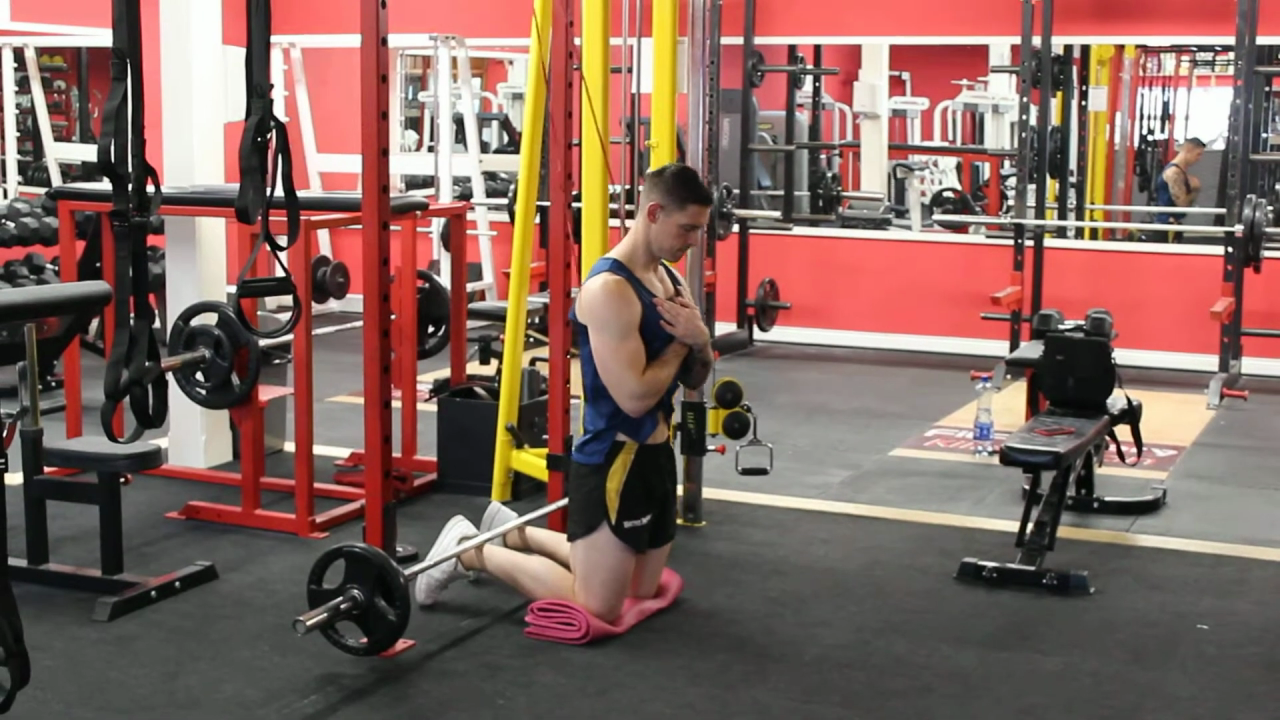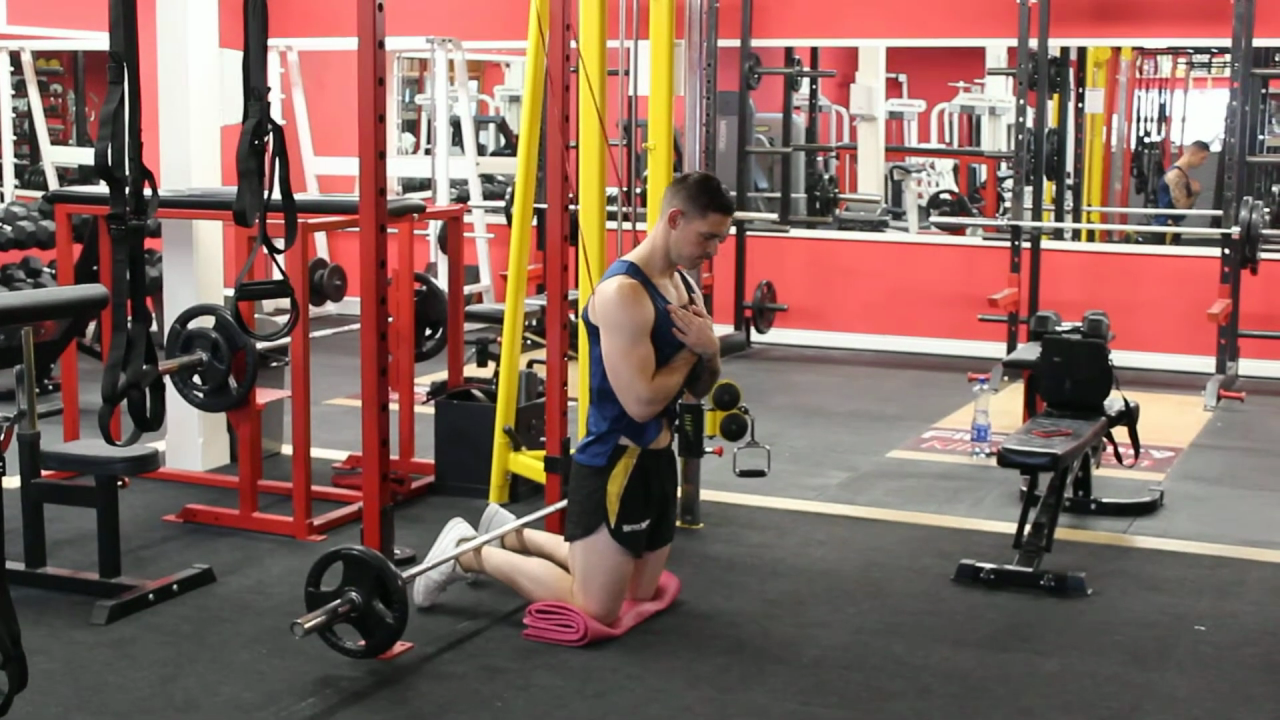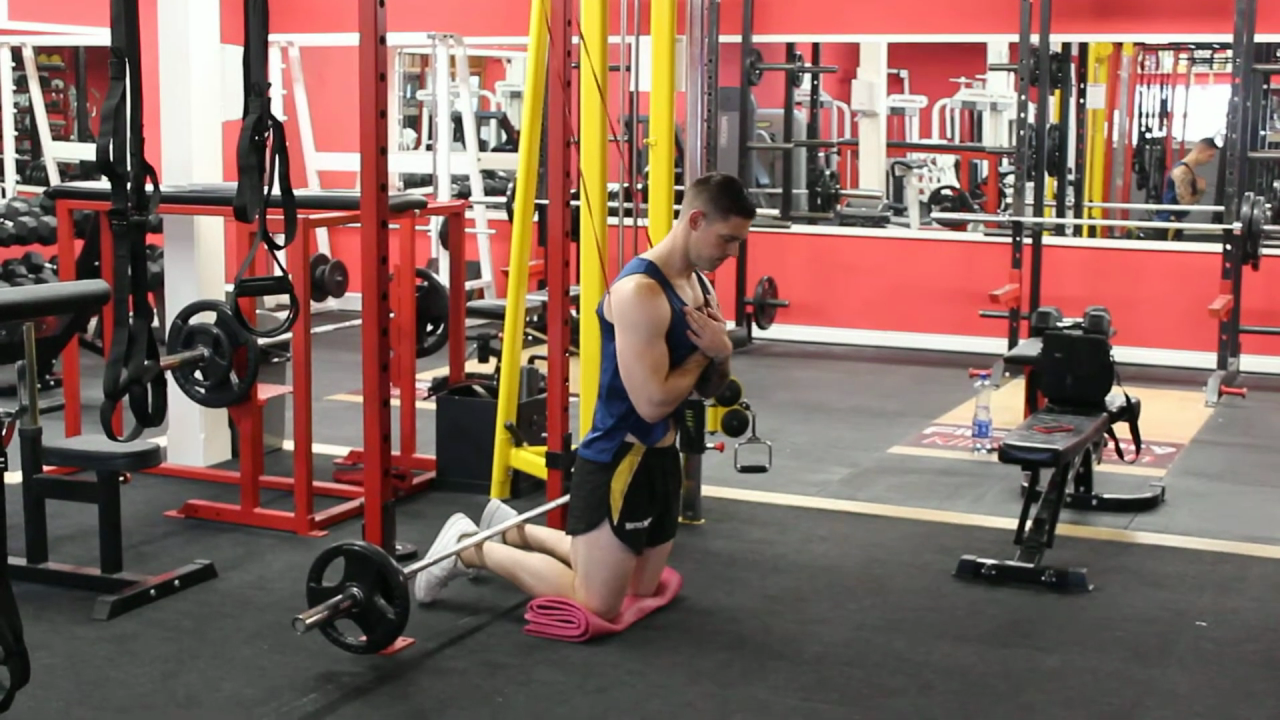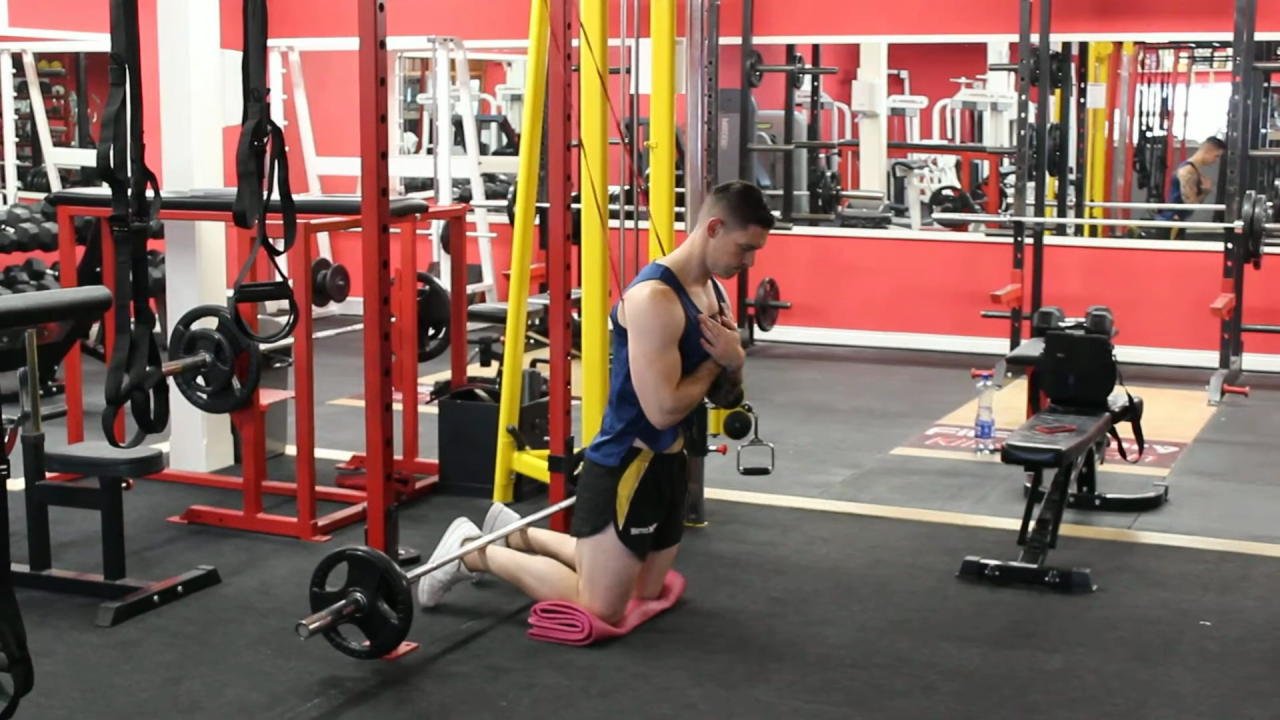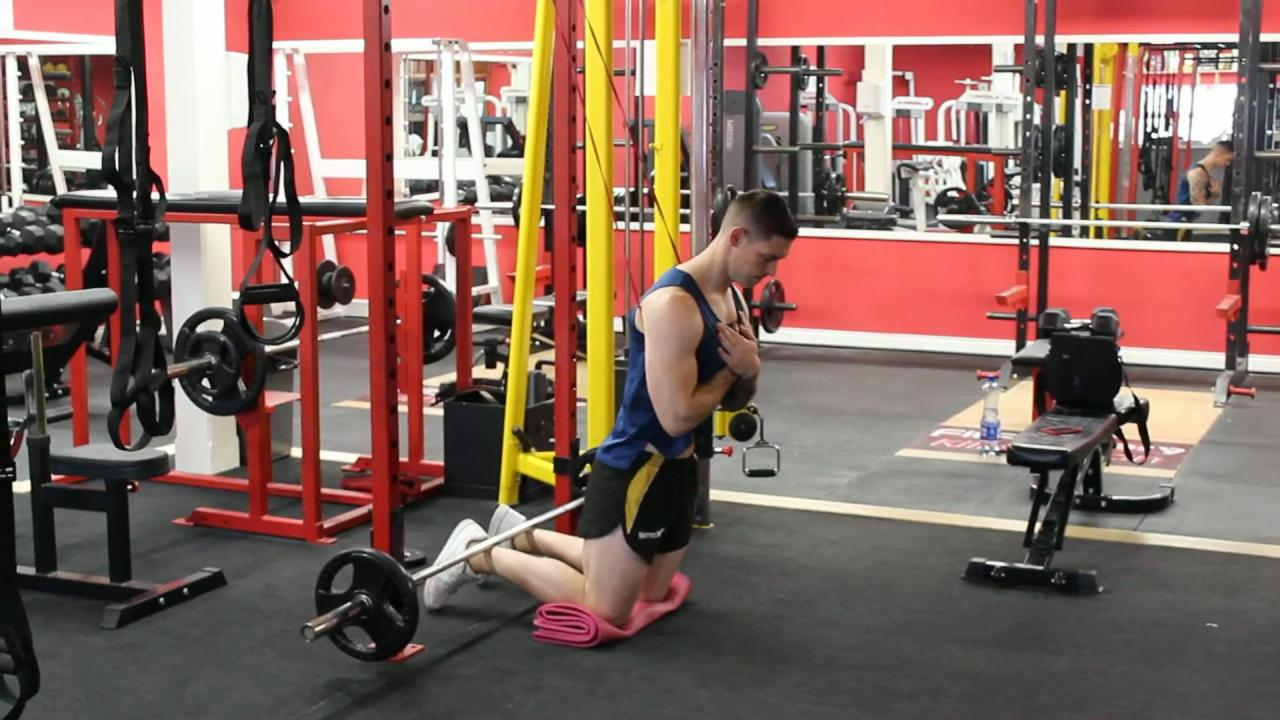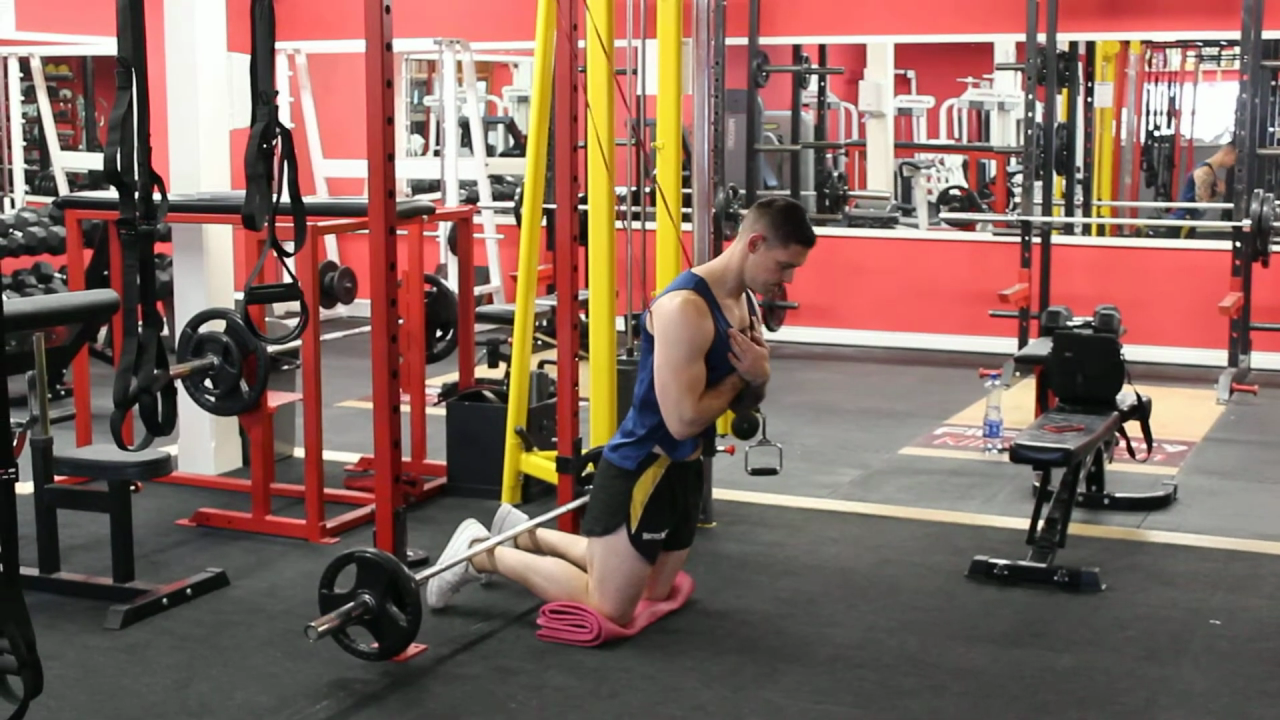
dt=0.4s
person 1, frame 1
left shoulder: (670, 280)
right shoulder: (608, 290)
left elbow: (695, 378)
right elbow: (634, 397)
left wrist: (700, 338)
right wrist: (681, 340)
left hip: (655, 453)
right hip: (614, 461)
left knee: (641, 590)
right knee: (597, 609)
left ankle: (512, 532)
right ankle: (469, 550)
person 1, frame 2
left shoulder: (685, 285)
right shoulder: (622, 293)
left elbow: (699, 387)
right elbow: (640, 402)
left wrist: (709, 349)
right wrist: (690, 348)
left hip: (656, 459)
right hip: (616, 464)
left knee: (640, 592)
right knee: (595, 611)
left ankle: (509, 534)
right ankle: (468, 553)
person 1, frame 3
left shoulder: (698, 284)
right shoulder: (639, 292)
left elbow: (708, 388)
right elbow: (652, 402)
left wrist: (722, 352)
right wrist: (704, 350)
left hip: (660, 457)
right hip: (619, 462)
left knee: (642, 587)
right knee: (597, 606)
left ankle: (512, 529)
right ankle: (469, 547)
person 1, frame 4
left shoulder: (713, 291)
right shoulder: (654, 298)
right elbow: (662, 409)
left wrist: (734, 360)
right wrist: (715, 360)
left hip: (667, 462)
right hip: (627, 466)
left knee: (645, 590)
right knee: (600, 609)
left ankle: (515, 534)
right ankle: (472, 552)
person 1, frame 5
left shoulder: (732, 299)
right shoulder: (673, 304)
left elbow: (734, 398)
right elbow: (677, 416)
left wrist: (750, 369)
right wrist: (732, 367)
left hip: (676, 466)
right hip: (636, 470)
left knee: (651, 591)
right knee: (605, 611)
left ankle: (521, 534)
right ankle: (479, 553)
person 1, frame 6
left shoulder: (746, 302)
right shoulder: (685, 307)
left elbow: (744, 401)
right elbow: (683, 419)
left wrist: (759, 375)
right wrist: (740, 375)
left hip: (682, 467)
right hip: (643, 469)
left knee: (654, 591)
right knee: (609, 610)
left ankle: (524, 534)
right ankle: (480, 553)
